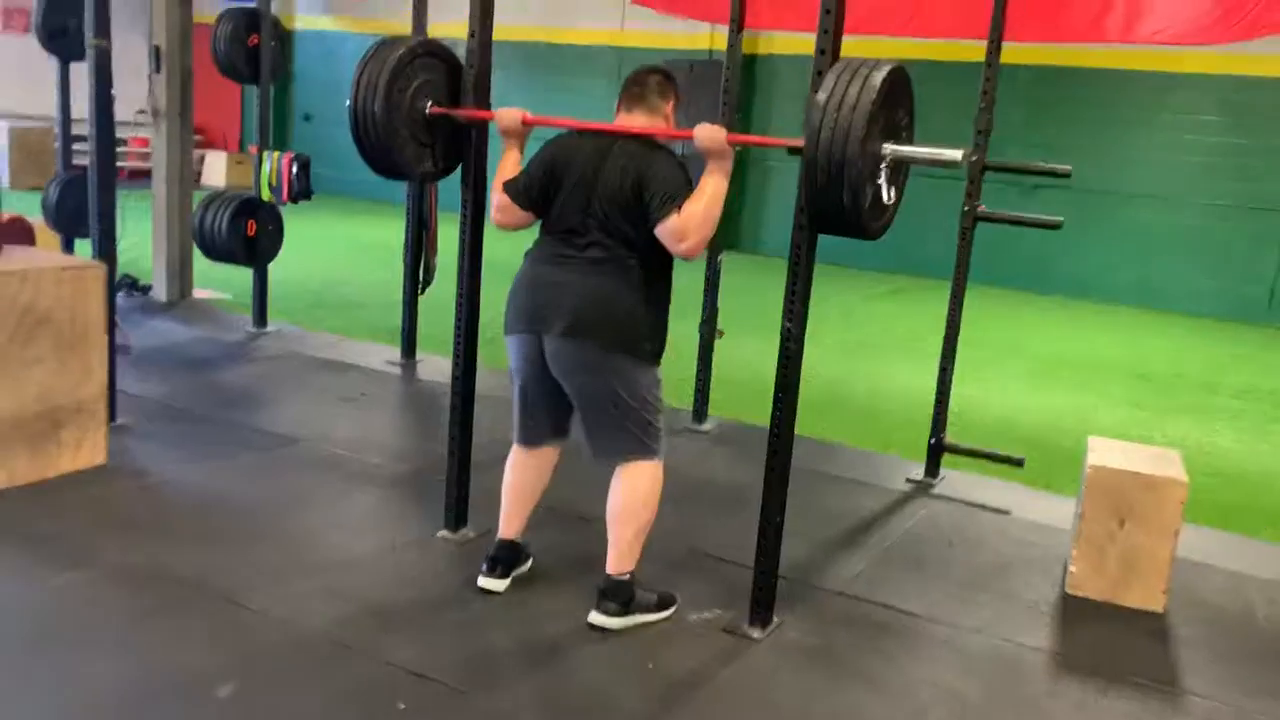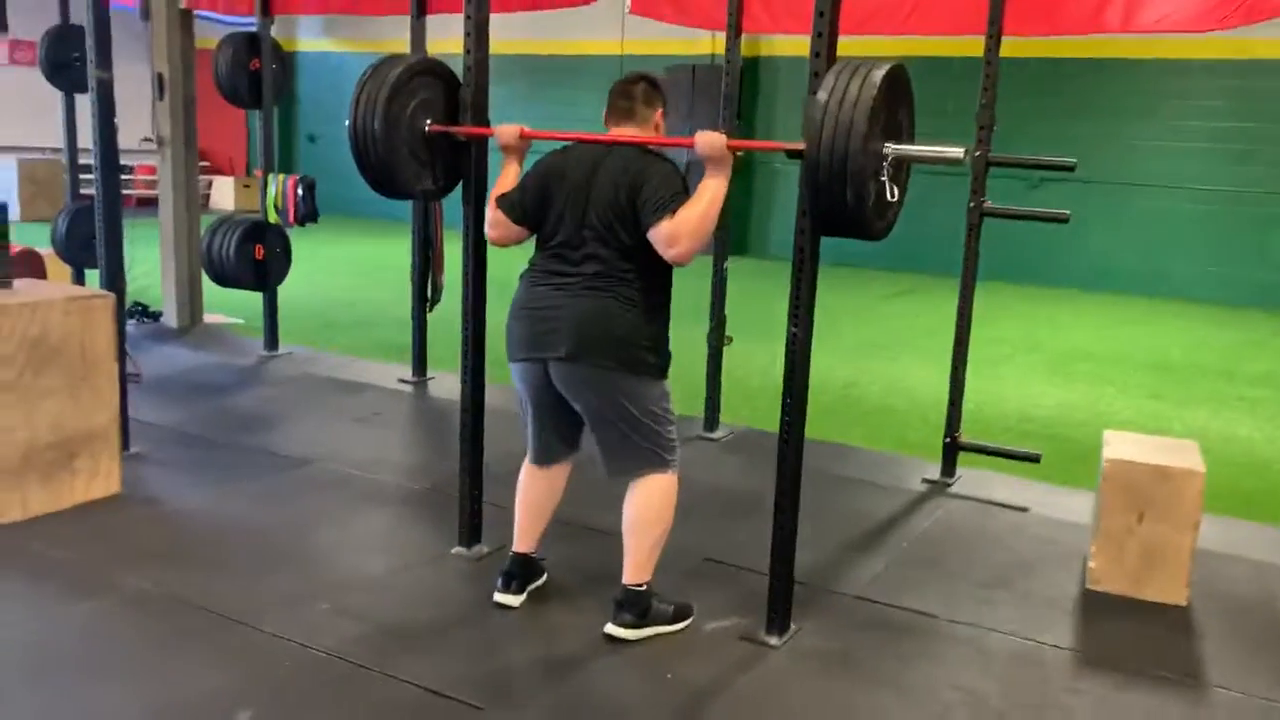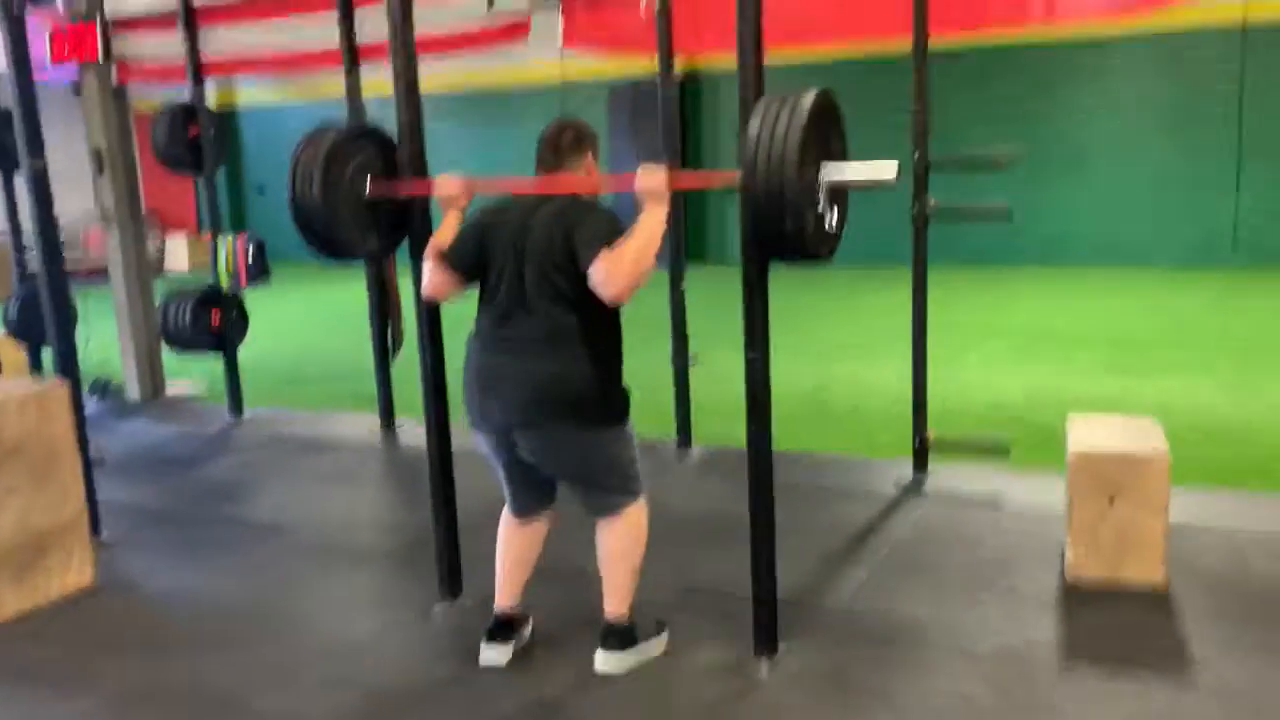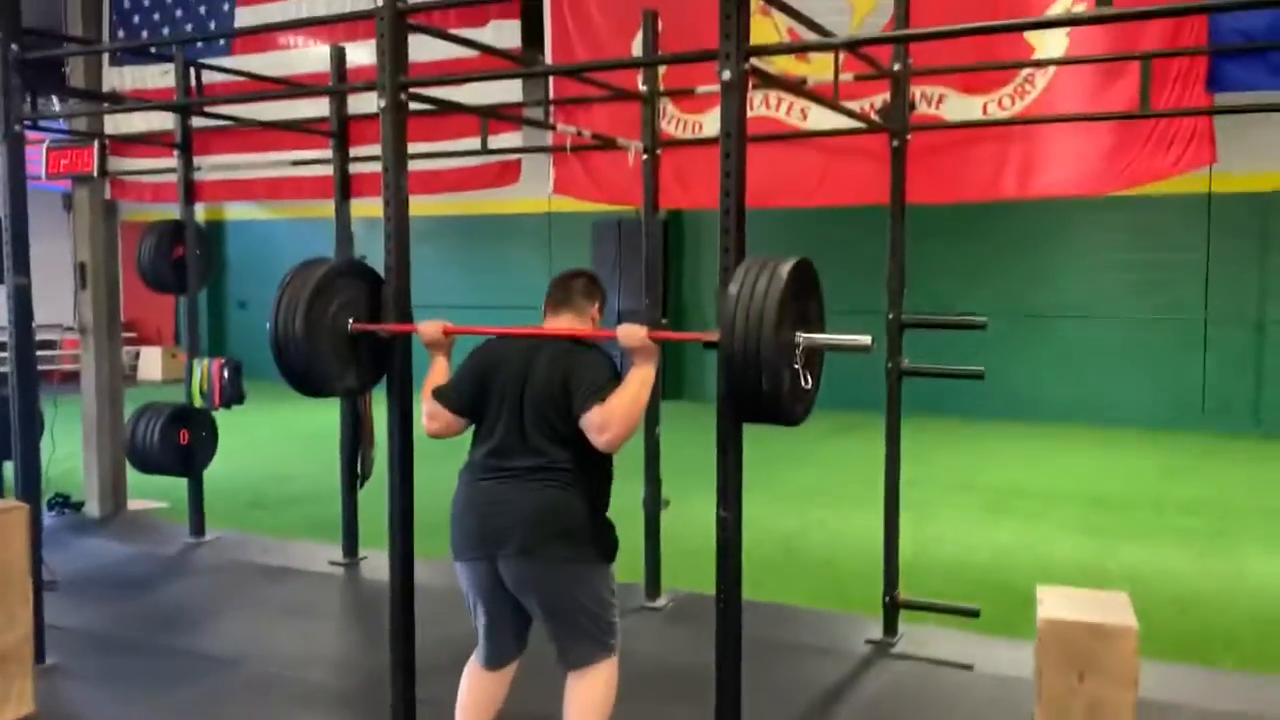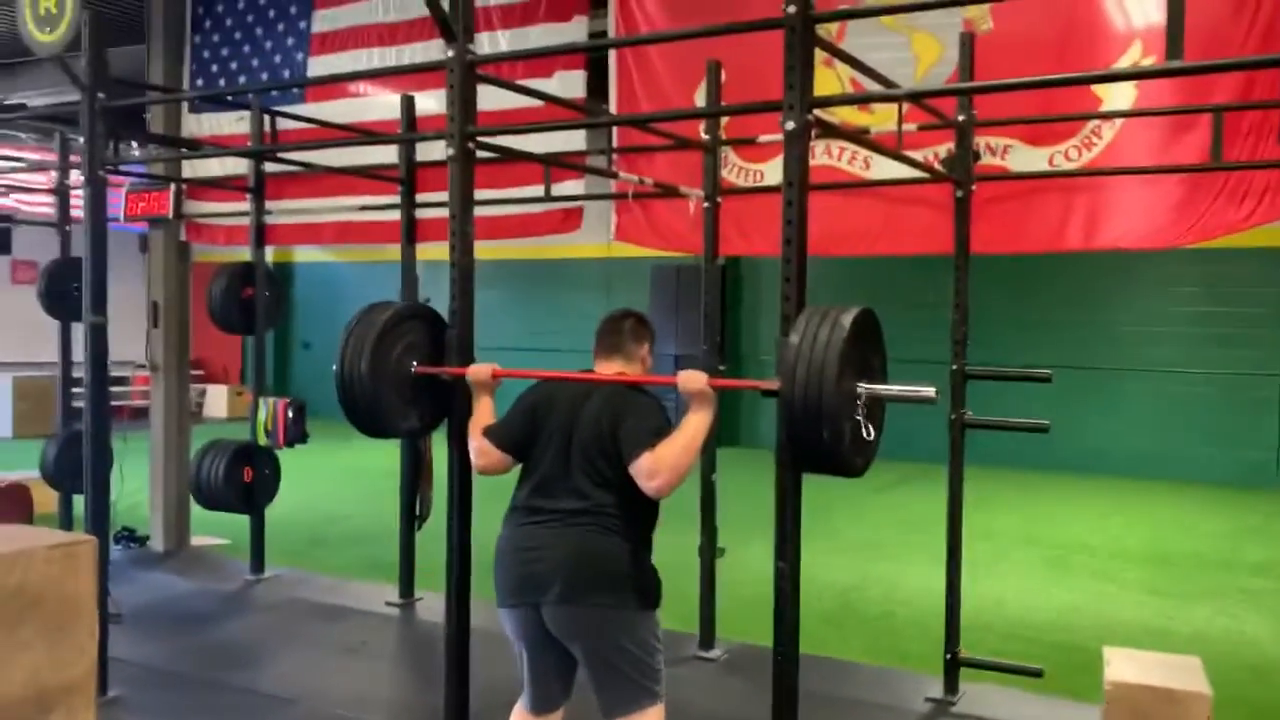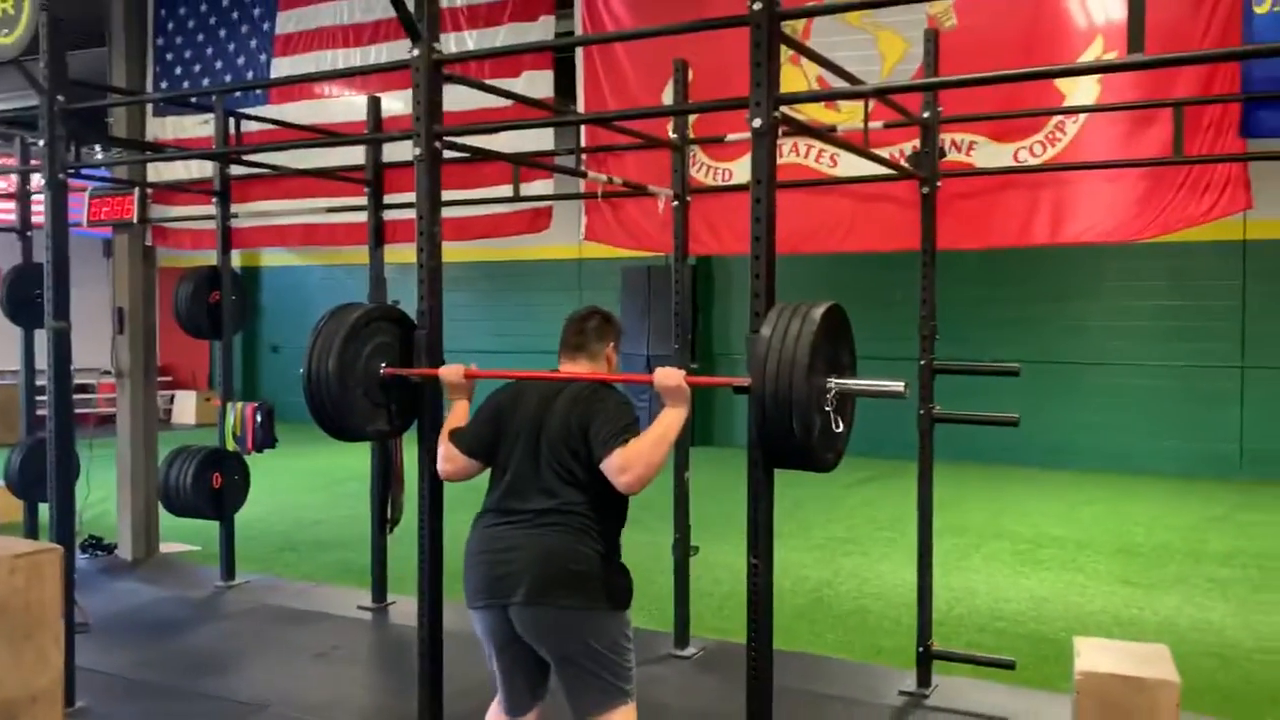
dt=0.4s
person 1, frame 1
left shoulder: (563, 148)
right shoulder: (659, 164)
left elbow: (503, 212)
right elbow: (686, 239)
left wrist: (512, 144)
right wrist: (717, 166)
left hip: (532, 308)
right hip: (604, 324)
left knee: (535, 436)
right knee: (638, 453)
left ankle: (502, 555)
right ankle: (618, 591)
person 1, frame 2
left shoulder: (556, 163)
right shoulder: (653, 171)
left elbow: (497, 228)
right elbow: (678, 244)
left wrist: (511, 159)
right wrist: (716, 172)
left hip: (533, 327)
right hip: (606, 340)
left knee: (546, 453)
right knee: (653, 466)
left ankle: (517, 571)
right ankle: (634, 602)
person 1, frame 3
left shoulder: (492, 217)
right shoulder: (588, 216)
left elbow: (433, 283)
right elbow: (616, 282)
left wrist: (452, 212)
right wrist: (654, 209)
left hip: (492, 390)
right hip: (566, 396)
left knee: (525, 505)
right knee: (622, 500)
left ankle: (502, 624)
right ankle: (618, 633)
person 1, frame 4
left shoulder: (491, 352)
right shoulder: (587, 359)
left elbow: (435, 422)
right elbow: (607, 430)
left wrist: (439, 354)
right wrist: (643, 364)
left hip: (476, 522)
right hip: (554, 529)
left knee: (495, 649)
right knee: (593, 655)
person 1, frame 5
left shoulder: (543, 394)
right shoulder: (637, 405)
left elbow: (484, 458)
right elbow: (656, 477)
left wrist: (483, 394)
right wrist: (700, 410)
left hip: (521, 566)
right hip: (597, 576)
person 1, frame 6
left shoulder: (508, 398)
right shoulder: (604, 403)
left elbow: (450, 464)
right elbow: (628, 472)
left wrist: (459, 398)
right wrist: (675, 407)
left hip: (490, 569)
right hip: (566, 576)
